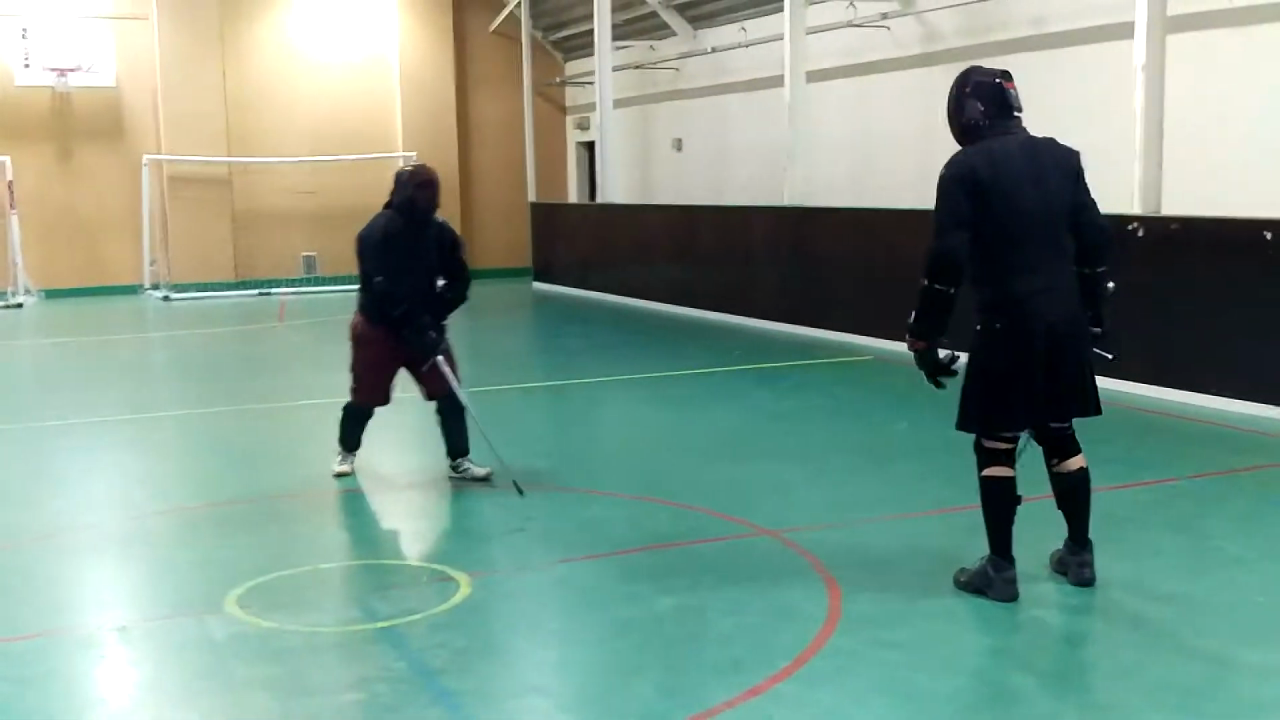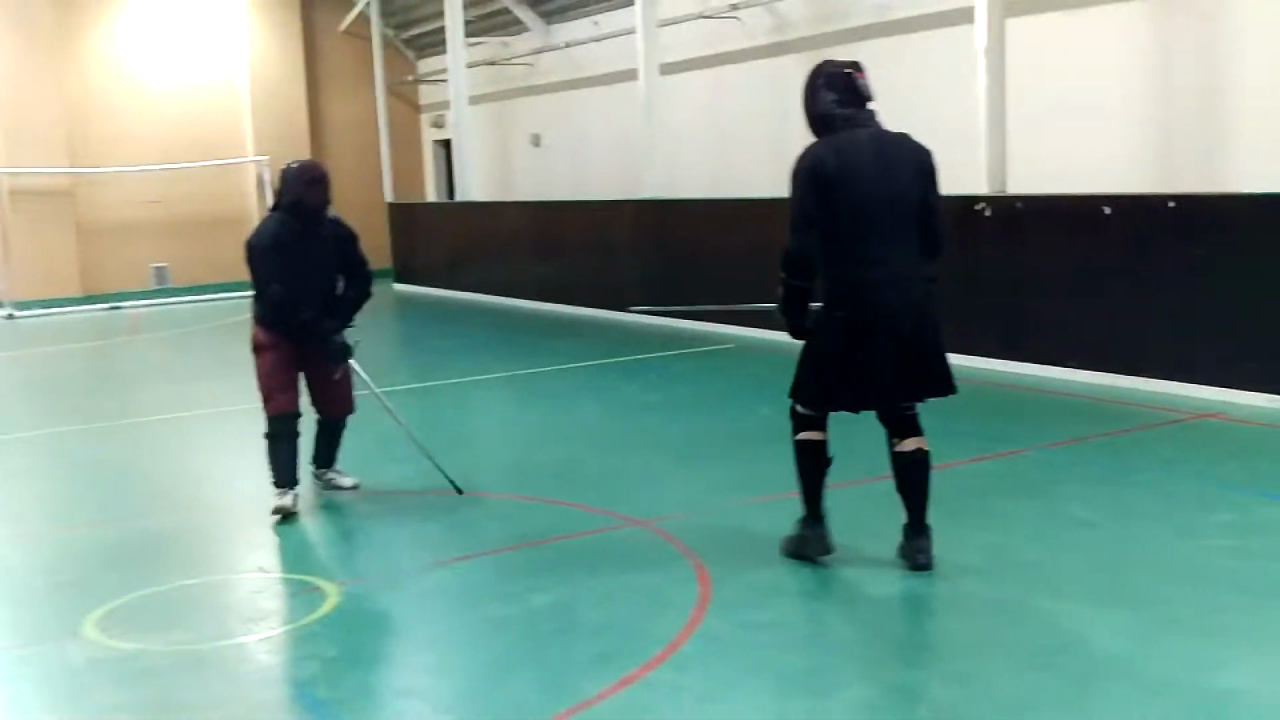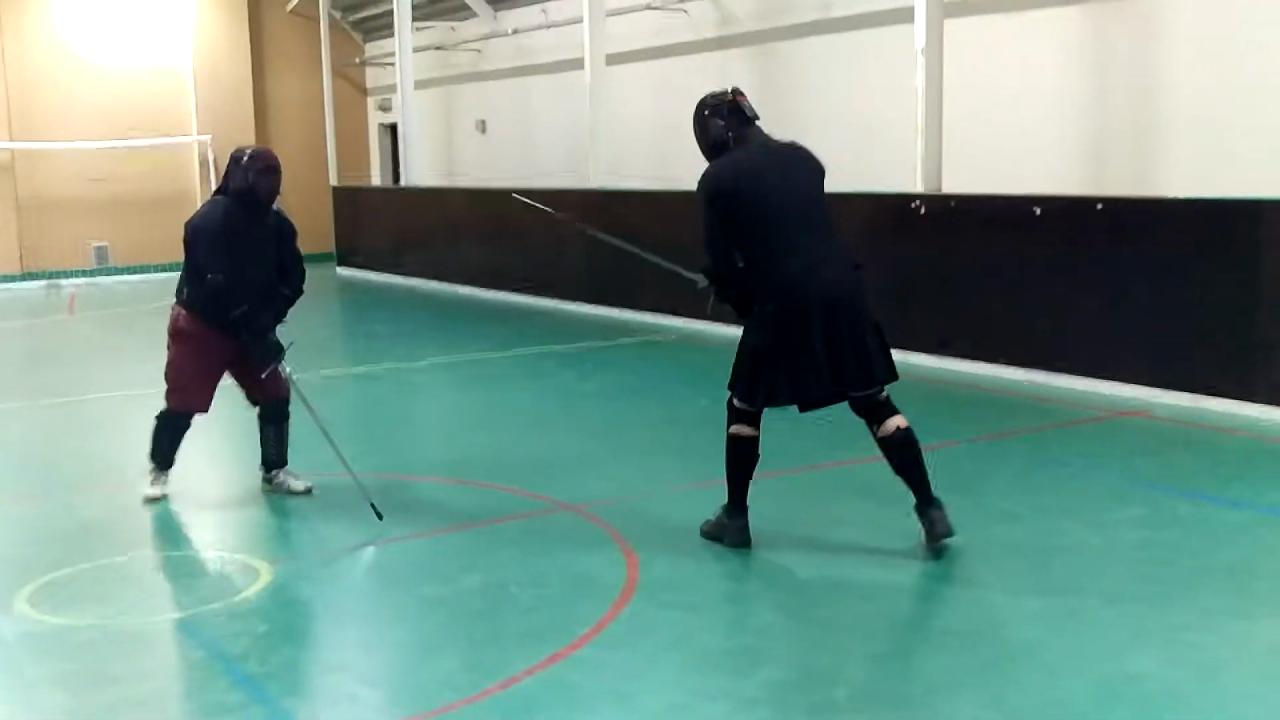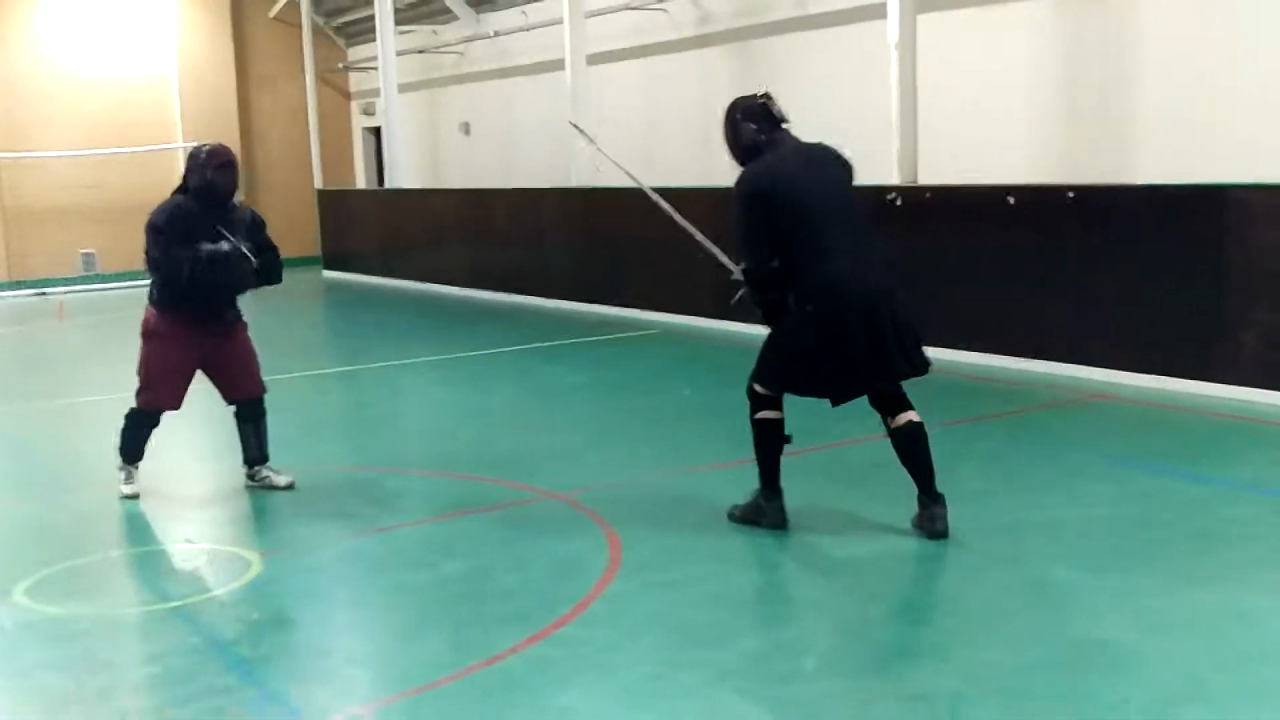
dt=0.7s
person 1, frame 1
left shoulder: (968, 167)
right shoulder: (1061, 157)
left elbow: (948, 259)
right elbow: (1095, 242)
left wrist: (923, 333)
right wrist: (1092, 312)
left hip: (1008, 324)
right hip: (1065, 320)
left knee: (996, 445)
right knee: (1060, 436)
left ankle: (1000, 568)
right ankle: (1079, 553)
person 1, frame 2
left shoulder: (819, 159)
right shoulder: (913, 153)
left elbow: (803, 247)
right elbow: (933, 237)
left wrist: (793, 308)
left hip: (853, 310)
right hip: (911, 306)
left knee: (807, 412)
right knee: (902, 420)
left ankle: (814, 526)
right ankle: (917, 536)
person 1, frame 3
left shoulder: (719, 178)
right shoulder: (801, 157)
left elbow: (721, 265)
left wrist: (749, 305)
left hip: (786, 303)
right hip: (839, 292)
left knee: (744, 407)
right knee: (872, 404)
left ankle: (735, 518)
right ankle: (931, 510)
person 1, frame 4
left shoulder: (755, 180)
right shoulder: (831, 158)
left elbow: (760, 266)
left wrist: (780, 317)
right wrist: (771, 272)
left hip: (824, 301)
right hip: (874, 290)
left knee: (764, 391)
right knee: (890, 398)
left ankle: (770, 500)
right ankle: (931, 505)
person 2, frame 1
left shoulder: (441, 232)
right shoulder: (380, 232)
left elbow: (458, 281)
right elbow: (380, 288)
left wrist: (432, 320)
right wrist: (413, 326)
left hip: (425, 327)
right hip: (379, 326)
left knee: (448, 393)
right knee: (365, 396)
left ankle: (459, 460)
right ankle: (347, 452)
person 2, frame 2
left shoulder: (335, 231)
right shoulder: (269, 236)
left elbow: (360, 281)
right elbow: (277, 297)
left wrist: (335, 322)
right wrist: (317, 331)
left hip: (323, 334)
right hip: (277, 335)
left knee: (337, 407)
right knee: (282, 414)
left ankle: (324, 468)
right ankle: (285, 489)
person 2, frame 3
left shoulder: (276, 223)
right shoulder: (212, 221)
left elbow: (293, 278)
right elbow: (218, 288)
left wrist: (266, 321)
right wrist: (254, 331)
left hip: (249, 326)
right hip: (200, 324)
left knee: (275, 396)
right knee: (182, 403)
left ankle: (275, 471)
right ankle: (159, 470)
person 2, frame 4
left shoulder: (241, 217)
right shoulder: (171, 215)
left elbow: (271, 267)
right elbow: (161, 265)
left wrist: (247, 257)
right wrist: (208, 255)
left hip: (223, 321)
right hip: (173, 323)
left knee: (251, 394)
right knee: (153, 401)
left ankle: (257, 468)
right ankle: (128, 465)
